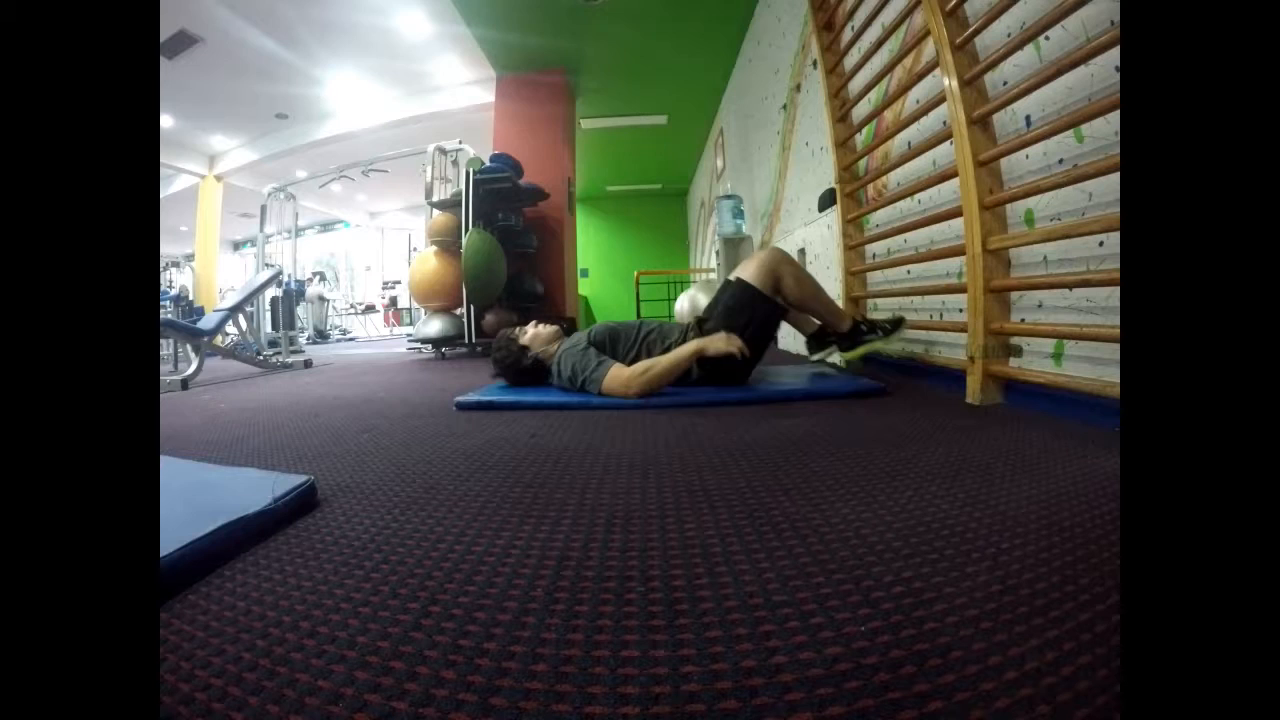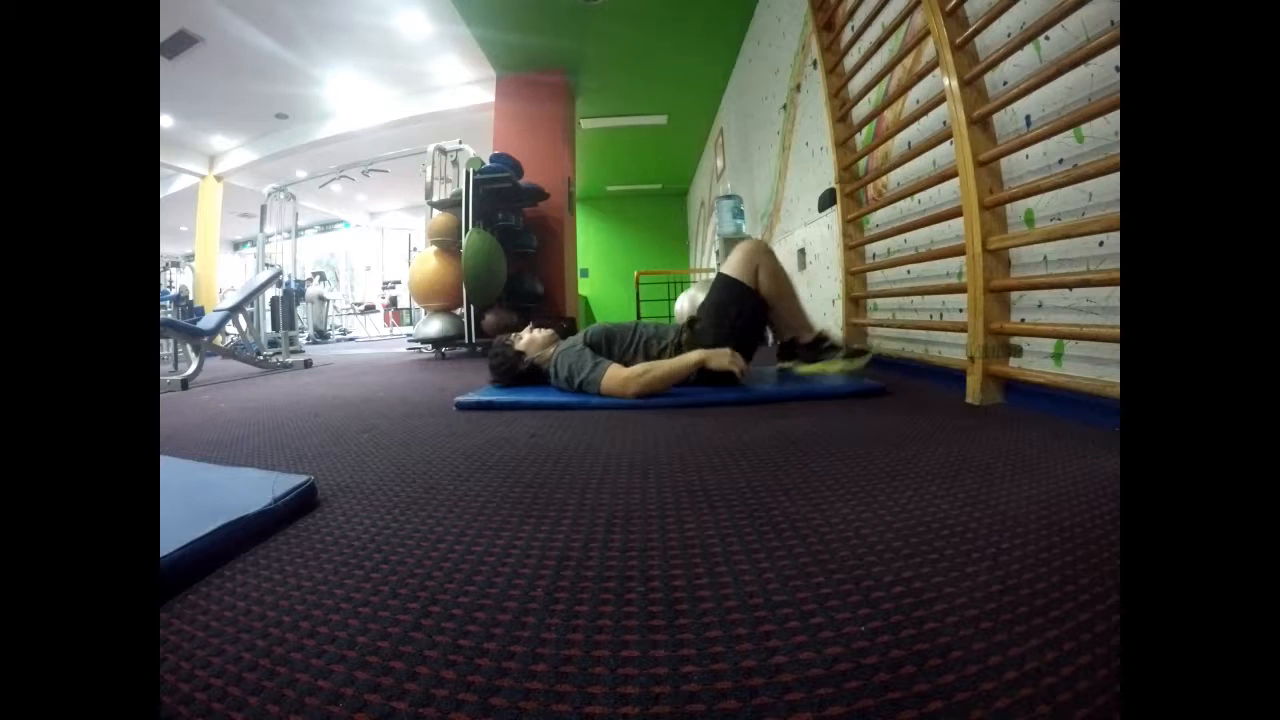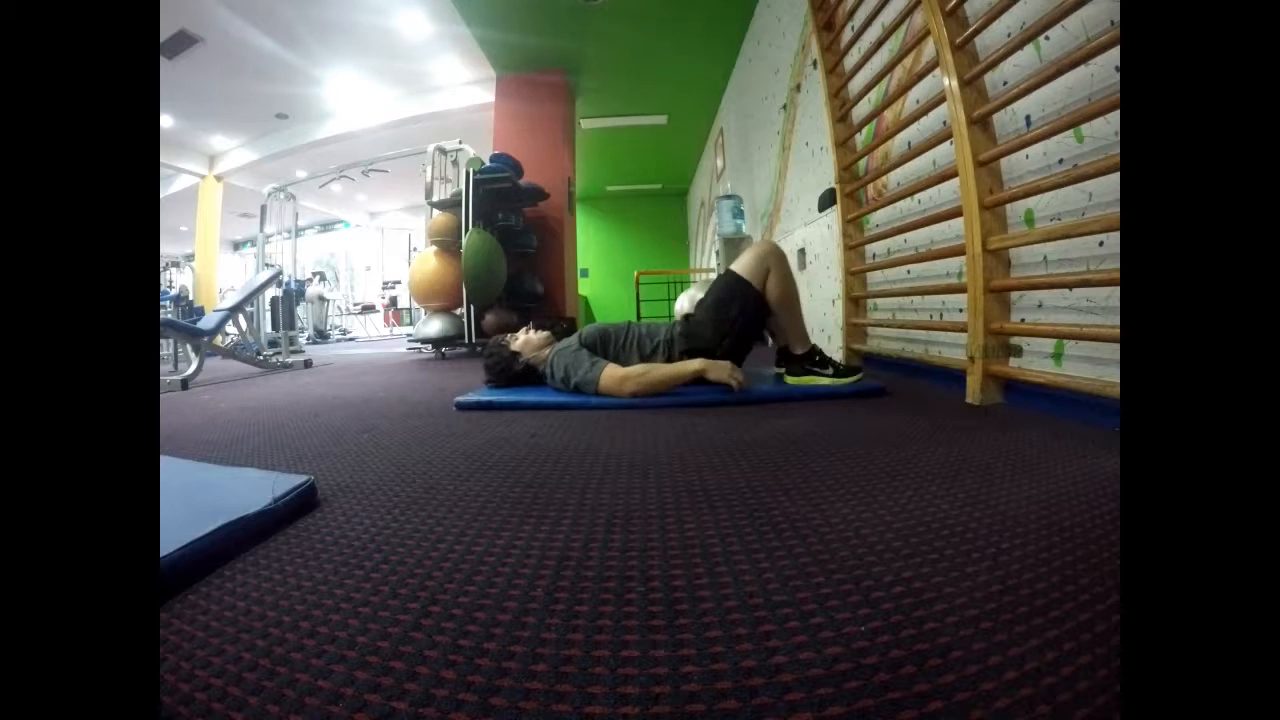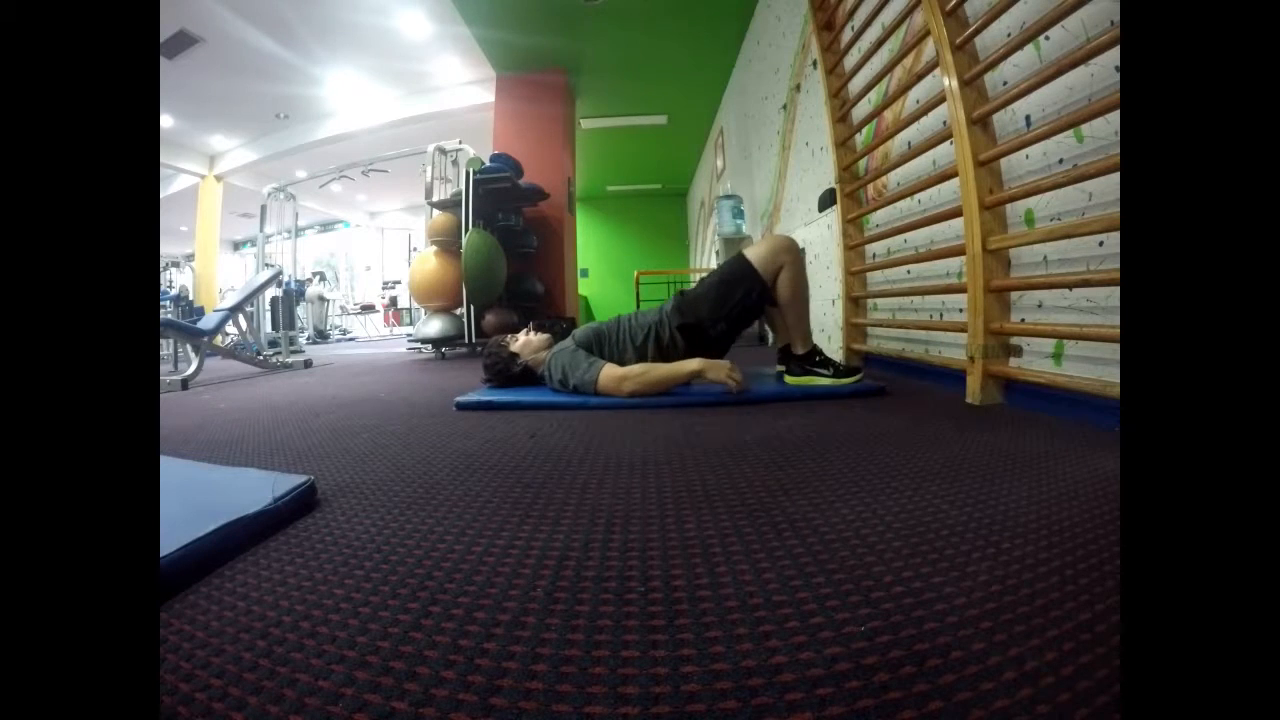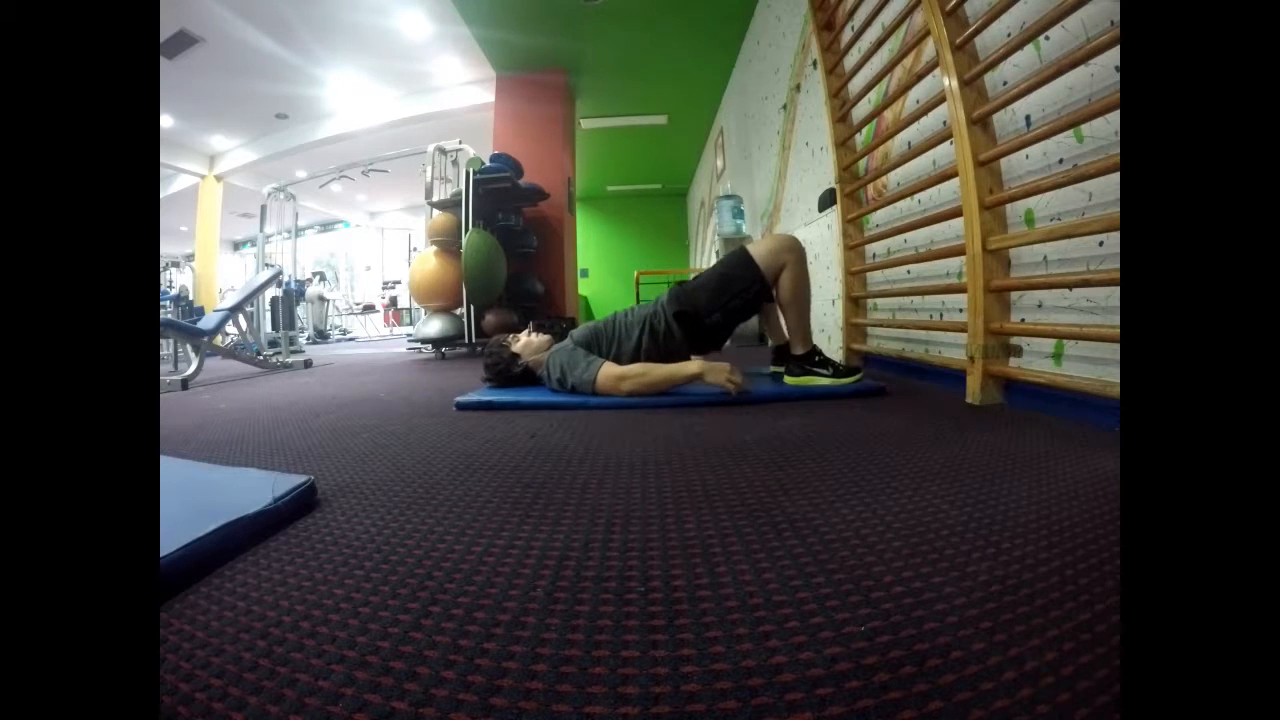
dt=0.2s
person 1, frame 1
left shoulder: (571, 350)
right shoulder: (571, 361)
right elbow: (632, 382)
right wrist: (701, 345)
left hip: (698, 341)
right hip: (707, 360)
left knee: (764, 277)
right knee: (770, 259)
left ankle: (822, 336)
right ankle: (847, 330)
person 1, frame 2
left shoulder: (566, 354)
right shoulder: (568, 363)
right elbow: (628, 383)
right wrist: (702, 356)
left hip: (690, 339)
right hip: (702, 347)
left knee: (751, 265)
right knee: (751, 251)
left ankle: (792, 348)
right ankle: (812, 346)
person 1, frame 3
left shoulder: (562, 356)
right shoulder: (563, 364)
right elbow: (625, 382)
right wrist: (700, 366)
left hip: (686, 340)
right hip: (695, 346)
left knee: (761, 270)
right knee: (767, 254)
left ankle: (789, 355)
right ankle: (803, 360)
person 1, frame 4
left shoulder: (560, 358)
right shoulder: (562, 365)
right elbow: (623, 382)
right wrist: (699, 365)
left hip: (679, 328)
right hip: (685, 327)
left knee: (765, 268)
right knee: (783, 249)
left ankle: (789, 355)
right ankle: (804, 360)
person 1, frame 5
left shoulder: (559, 359)
right shoulder: (562, 364)
right elbow: (622, 381)
right wrist: (699, 368)
left hip: (674, 319)
right hip: (682, 318)
left knee: (766, 267)
right knee: (787, 249)
left ankle: (784, 355)
right ankle: (803, 360)
